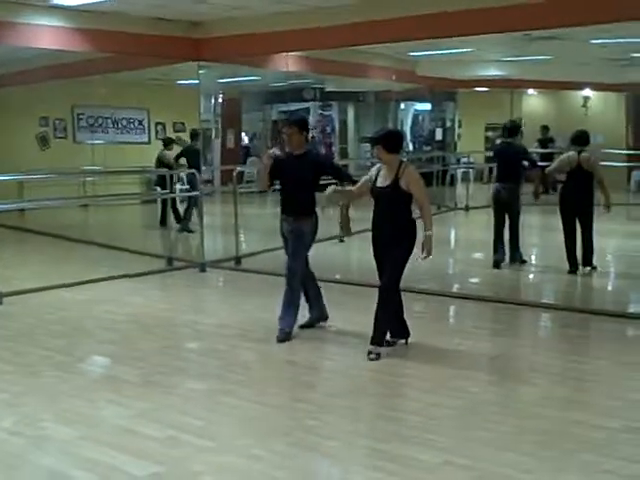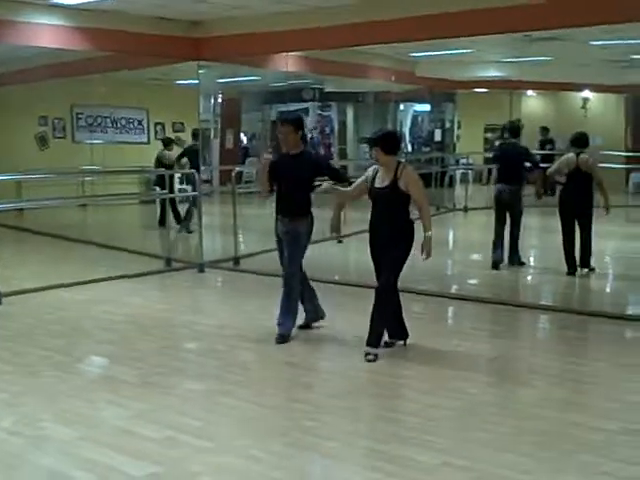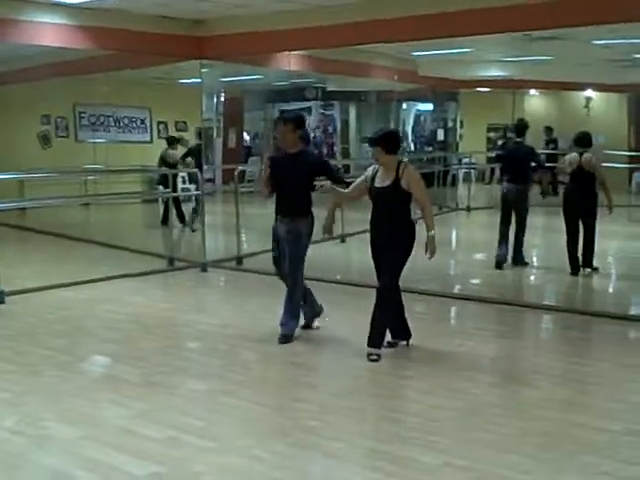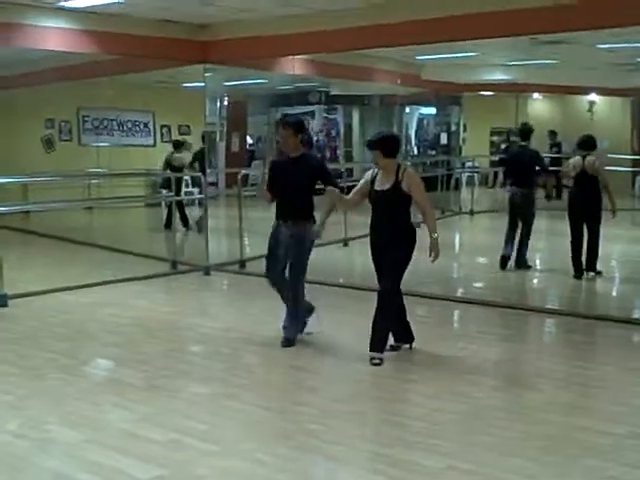
dt=0.1s
person 1, frame 1
left shoulder: (408, 172)
right shoulder: (376, 171)
left elbow: (424, 205)
right elbow: (355, 192)
left wrist: (427, 234)
right wrist: (337, 191)
left hip: (402, 236)
right hip: (380, 235)
left knee: (387, 285)
right knee: (389, 285)
left ankle: (377, 342)
right ankle: (399, 332)
person 1, frame 2
left shoulder: (406, 173)
right shoulder: (373, 172)
left elbow: (423, 206)
right elbow: (351, 193)
left wrist: (427, 235)
right wrist: (333, 191)
left hip: (399, 237)
right hip: (377, 235)
left knee: (384, 287)
right knee: (387, 286)
left ankle: (373, 343)
right ankle: (398, 333)
person 1, frame 3
left shoulder: (407, 172)
right shoulder: (372, 172)
left elbow: (425, 205)
right elbow: (349, 195)
left wrist: (431, 234)
right wrist: (333, 191)
left hip: (401, 236)
right hip: (378, 236)
left knee: (385, 286)
right knee: (389, 286)
left ankle: (375, 343)
right ankle: (401, 333)
person 1, frame 4
left shoulder: (407, 175)
right shoulder: (371, 176)
left elbow: (426, 208)
right elbow: (350, 202)
left wrist: (434, 237)
right wrist: (336, 195)
left hip: (401, 240)
right hip: (378, 239)
left knee: (386, 290)
right knee: (391, 289)
left ankle: (377, 347)
right ankle: (403, 337)
person 2, frame 1
left shoulder: (317, 160)
right shoulder: (281, 160)
left elbow: (348, 181)
right elbow: (264, 185)
right wrist: (266, 161)
left hip: (304, 222)
right hip: (285, 220)
left knee: (293, 272)
right knee: (302, 268)
left ankle: (286, 325)
right ankle: (318, 312)
person 2, frame 2
left shoulder: (312, 161)
right shoulder: (278, 161)
left elbow: (344, 182)
right elbow: (265, 190)
right wrist: (264, 167)
left hip: (299, 223)
right hip: (280, 221)
left knee: (290, 274)
right knee: (293, 270)
left ankle: (285, 327)
right ankle: (314, 311)
person 2, frame 3
left shoulder: (312, 160)
right shoulder: (276, 159)
left elbow: (340, 185)
right elbow: (269, 192)
right wrist: (265, 176)
left hip: (300, 223)
right hip: (279, 221)
left knee: (293, 274)
right knee: (282, 269)
left ankle: (288, 326)
right ankle: (311, 307)
person 2, frame 4
left shoulder: (313, 164)
right shoulder: (276, 164)
right elbow: (271, 197)
left wrist: (322, 221)
right wrist: (265, 189)
left hip: (302, 227)
right hip: (280, 225)
left knee: (295, 278)
right knee: (273, 274)
left ankle: (291, 330)
right ankle: (302, 308)
person 3, frame 1
left shoulder: (498, 149)
right shoulder: (520, 149)
right elbow: (534, 167)
right wrist: (536, 187)
left hip: (498, 188)
right hip: (511, 189)
left knee: (498, 225)
right knee: (513, 224)
left ankle: (497, 258)
right ankle: (515, 256)
person 3, frame 2
left shoulder: (500, 149)
right shoulder: (522, 150)
right elbow: (536, 168)
right wrist: (538, 187)
left hip: (500, 188)
right hip: (514, 190)
left knee: (499, 225)
right knee: (515, 225)
left ankle: (496, 258)
right ankle: (514, 258)
person 3, frame 3
left shoulder: (507, 149)
right shoulder: (529, 150)
right elbow: (541, 168)
right wrist: (544, 186)
left hip: (507, 188)
right hip: (521, 189)
left knee: (504, 223)
right knee: (520, 224)
left ankle: (501, 254)
right ankle: (517, 258)
person 3, frame 4
left shoulder: (511, 153)
right shoulder: (533, 154)
left elbow: (506, 175)
right elbow: (546, 172)
left hip: (513, 191)
right hip: (527, 192)
left knee: (512, 225)
right knee: (526, 228)
left ankle: (506, 252)
right ankle: (520, 261)
person 4, frame 1
left shoulder: (566, 157)
right shoulder: (591, 159)
left elbow: (548, 172)
right elbow: (600, 180)
right wrist: (607, 198)
left hip: (567, 197)
right hip: (585, 198)
left knee: (569, 231)
right knee: (587, 230)
left ankle: (573, 266)
right ankle: (587, 263)
person 4, frame 2
left shoulder: (565, 159)
right shoulder: (589, 160)
left elbow: (549, 174)
right elbow: (598, 182)
right wrist: (606, 200)
left hip: (566, 198)
right hip: (584, 199)
left knee: (568, 233)
right knee: (585, 232)
left ankle: (571, 267)
right ankle: (585, 264)
person 4, frame 3
left shoulder: (568, 158)
right shoulder: (592, 159)
left elbow: (561, 171)
right elbow: (601, 181)
right wrist: (609, 199)
left hip: (570, 197)
right hip: (588, 199)
left knee: (572, 233)
right knee: (589, 231)
left ankle: (574, 267)
right ankle: (587, 264)
person 4, frame 4
left shoulder: (572, 162)
right shoulder: (595, 162)
right elbow: (604, 184)
right wrist: (612, 203)
left hip: (575, 201)
right hip: (592, 202)
left knee: (576, 236)
right knee: (593, 235)
left ankle: (578, 271)
right ankle: (591, 268)
